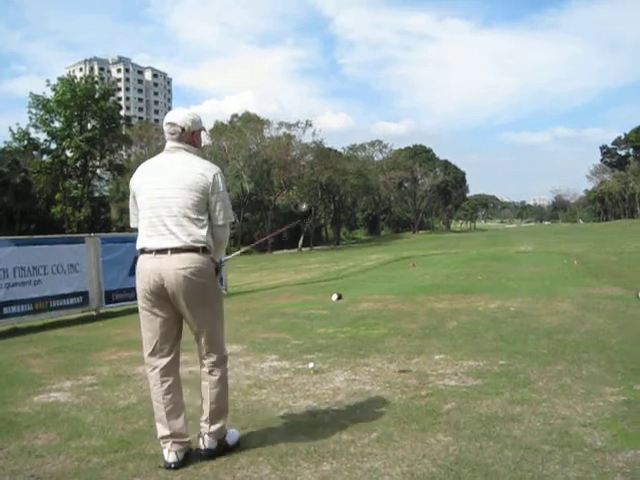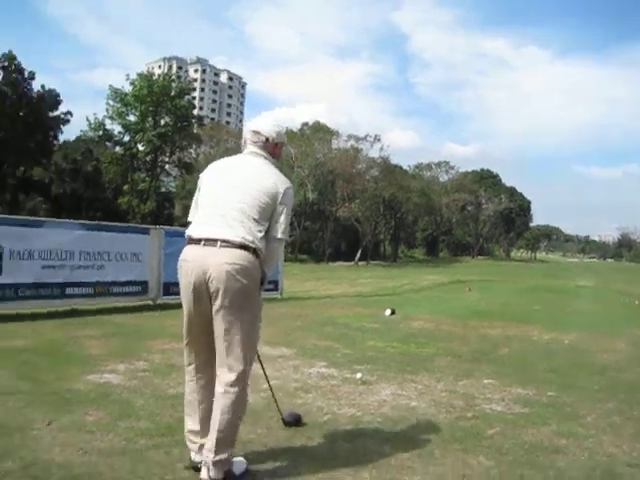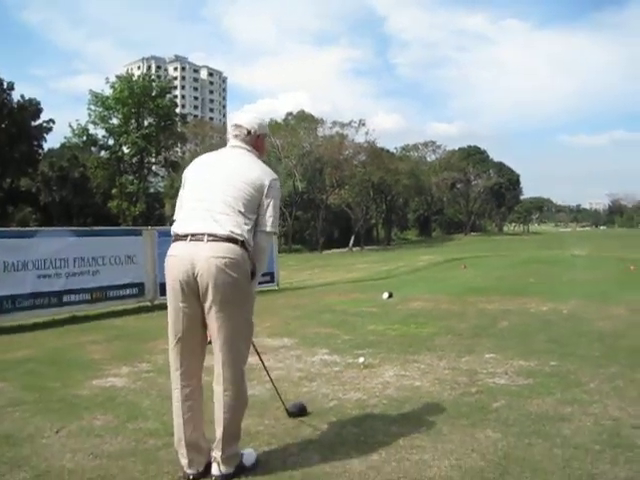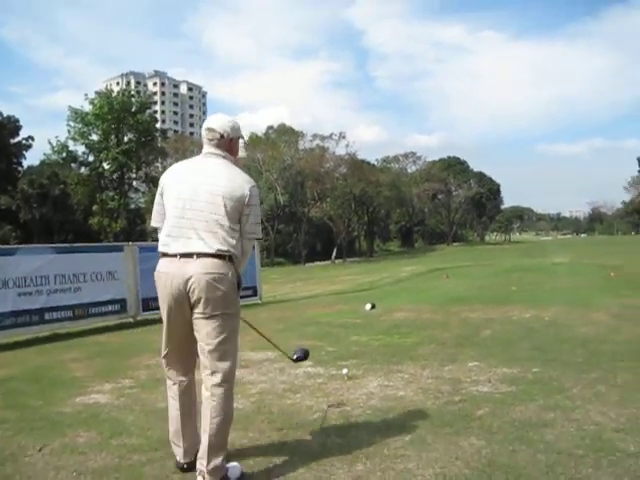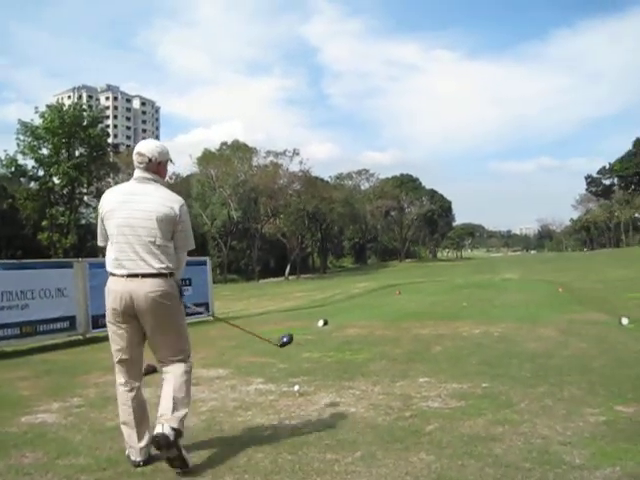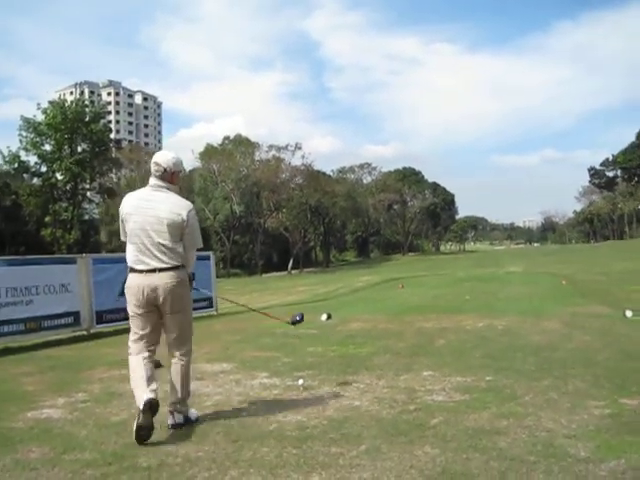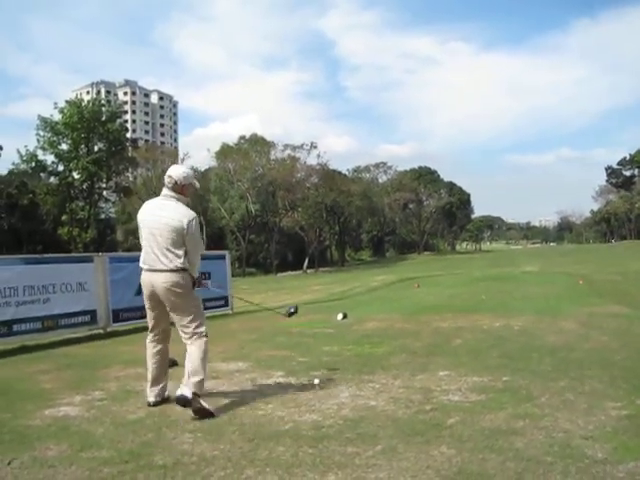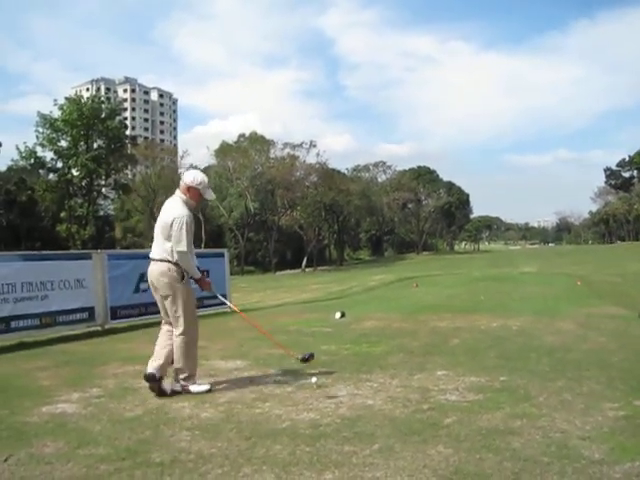
dt=0.5s
person 1, frame 1
left shoulder: (142, 173)
right shoulder: (208, 171)
left elbow: (137, 225)
right elbow: (221, 232)
right wrist: (211, 257)
left hip: (148, 266)
right hip: (191, 265)
left knee: (159, 360)
right knee: (212, 354)
left ankle: (173, 445)
right ankle: (213, 435)
person 1, frame 2
left shoulder: (214, 168)
right shoulder: (280, 183)
left elbow: (193, 219)
right elbow: (275, 245)
right wrist: (258, 282)
left hip: (192, 257)
right hip: (236, 264)
left knee: (197, 360)
right knee: (233, 368)
left ankle: (198, 444)
person 1, frame 3
left shoulder: (197, 163)
right shoulder: (265, 175)
right elbow: (263, 238)
right wrist: (251, 281)
left hip: (179, 253)
right hip: (225, 258)
left knee: (184, 365)
right knee: (228, 363)
person 1, frame 4
left shoulder: (172, 173)
right shoulder: (243, 183)
left elbow: (159, 227)
right elbow: (247, 241)
right wrist: (232, 274)
left hip: (169, 270)
right hip: (214, 272)
left knee: (177, 368)
right knee: (217, 373)
left ankle: (185, 450)
person 1, frame 5
left shoulder: (109, 197)
right shoulder: (173, 202)
left elbow: (105, 243)
right elbow: (182, 253)
left hip: (118, 287)
right hip: (158, 287)
left knee: (126, 371)
right knee: (176, 361)
left ankle: (136, 447)
right ankle: (167, 429)
person 1, frame 6
left shoulder: (129, 202)
right shoulder: (183, 207)
left elbow: (127, 240)
right elbow: (190, 251)
left hip: (138, 280)
right hip: (172, 280)
left knee: (140, 347)
right knee: (179, 348)
left ankle: (147, 398)
right ankle: (178, 411)
person 1, frame 7
left shoulder: (145, 209)
right shoulder: (187, 216)
right elbow: (194, 254)
right wrist: (193, 276)
left hip: (148, 277)
right hip: (175, 280)
left knee: (156, 336)
right knee: (196, 335)
left ankle: (155, 392)
right ankle: (189, 391)
person 1, frame 8
left shoulder: (173, 204)
right shoulder: (182, 214)
right elbow: (181, 254)
left wrist: (194, 272)
right wrist: (198, 277)
left hip: (159, 269)
right hip: (171, 272)
left knee: (171, 325)
right knee: (185, 327)
left ankle: (155, 370)
right ankle: (183, 381)
